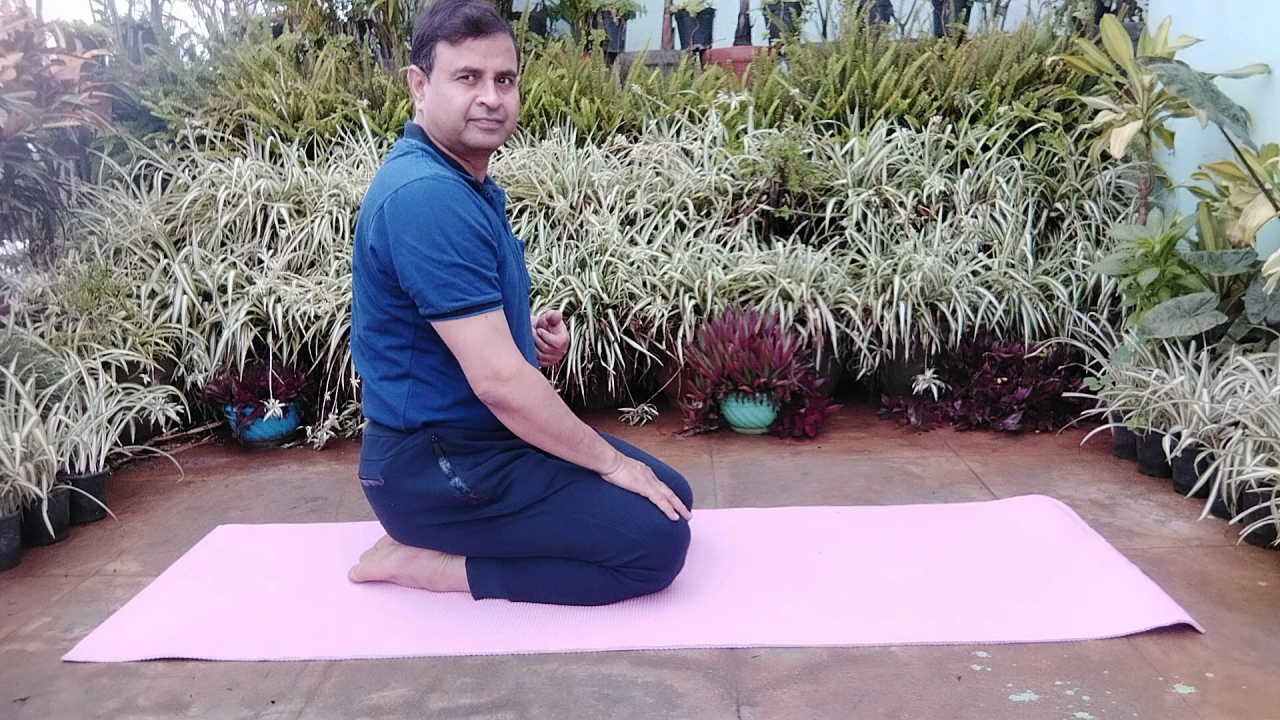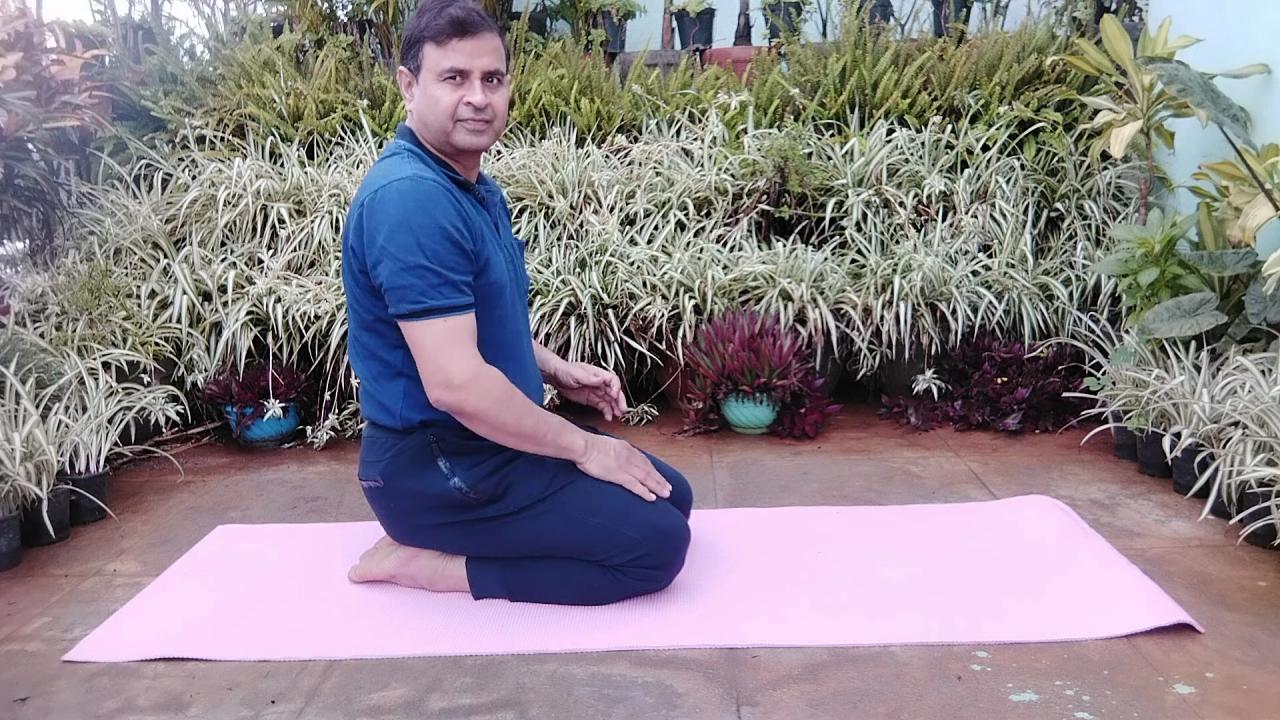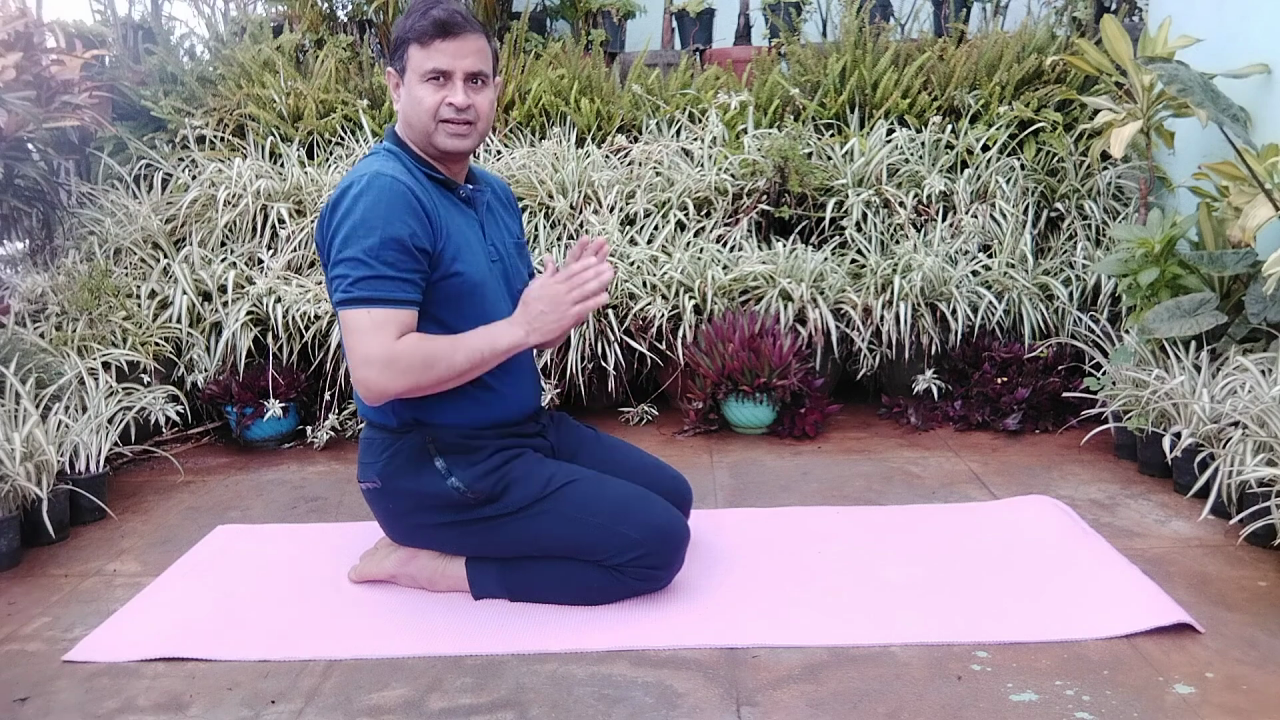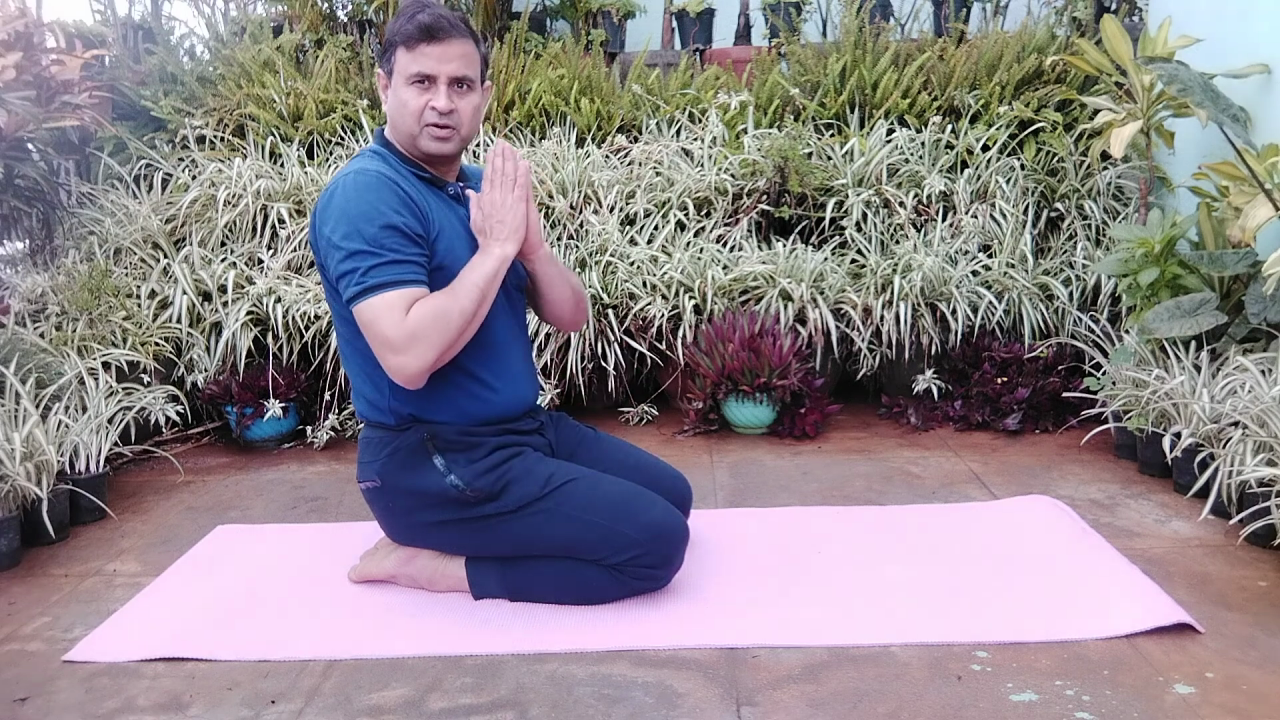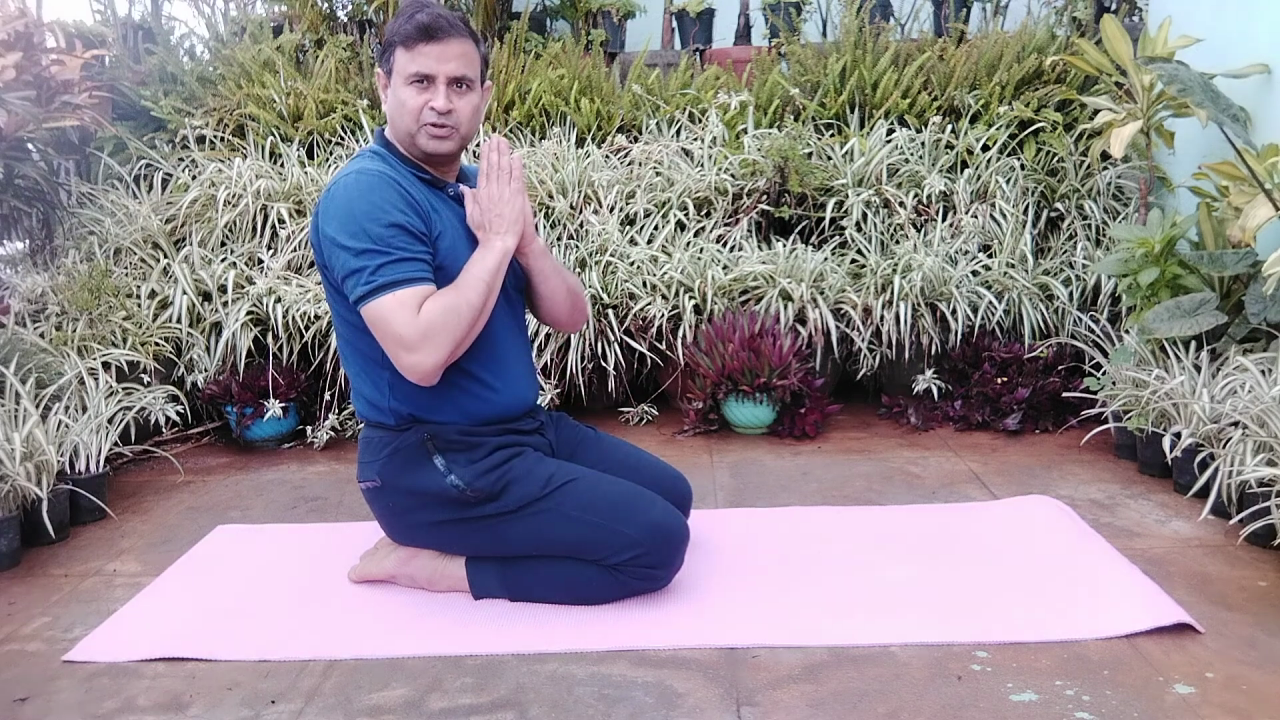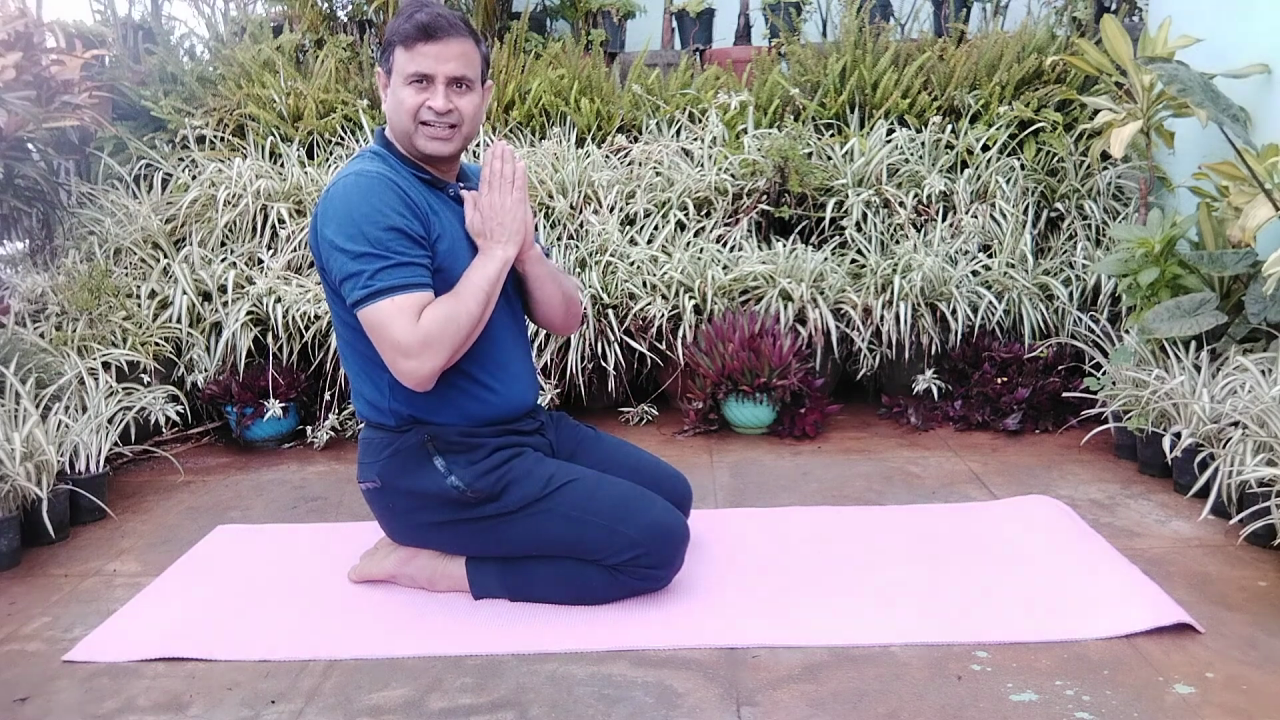
dt=0.3s
person 1, frame 1
left shoulder: (470, 184)
right shoulder: (426, 196)
right elbow: (498, 380)
left wrist: (524, 328)
right wrist: (610, 461)
left hip: (489, 436)
right hip: (436, 466)
left knee: (671, 497)
right knee: (657, 544)
left ankle: (443, 543)
right ankle: (429, 562)
person 1, frame 2
left shoulder: (479, 190)
right shoulder: (409, 197)
right elbow: (456, 386)
left wrist: (557, 370)
right wrist: (584, 448)
left hip: (496, 437)
right hip: (436, 465)
left knee: (670, 499)
right knee: (657, 542)
left ankle: (437, 544)
right ankle: (428, 561)
person 1, frame 3
left shoulder: (491, 192)
right shoulder: (379, 196)
left elbow: (501, 318)
right elbow: (377, 373)
left wrist: (559, 306)
right wrist: (524, 327)
left hip: (517, 430)
right hip: (434, 466)
left knee: (670, 496)
right knee: (656, 543)
left ankle: (439, 546)
right ankle: (429, 562)
person 1, frame 4
left shoulder: (486, 188)
right shoulder: (365, 194)
left elbow: (570, 317)
right elbow: (408, 357)
left wrist: (530, 242)
right wrist: (498, 247)
left hip: (520, 427)
right hip: (431, 464)
left knee: (671, 495)
right knee: (656, 541)
left ankle: (443, 543)
right ankle: (428, 562)
person 1, frame 5
left shoulder: (480, 188)
right shoulder: (366, 195)
left elbow: (570, 316)
right elbow: (422, 354)
left wrist: (524, 237)
right wrist: (496, 240)
left hip: (521, 425)
right hip: (432, 462)
left knee: (671, 495)
right knee: (656, 542)
left ankle: (438, 546)
right ankle: (427, 562)
person 1, frame 6
left shoulder: (481, 188)
right shoulder: (365, 196)
left elbow: (565, 319)
right elbow: (417, 360)
left wrist: (524, 245)
right wrist: (496, 248)
left hip: (523, 426)
right hip: (432, 464)
left knee: (671, 495)
right knee: (657, 541)
left ankle: (438, 547)
right ankle: (429, 562)
